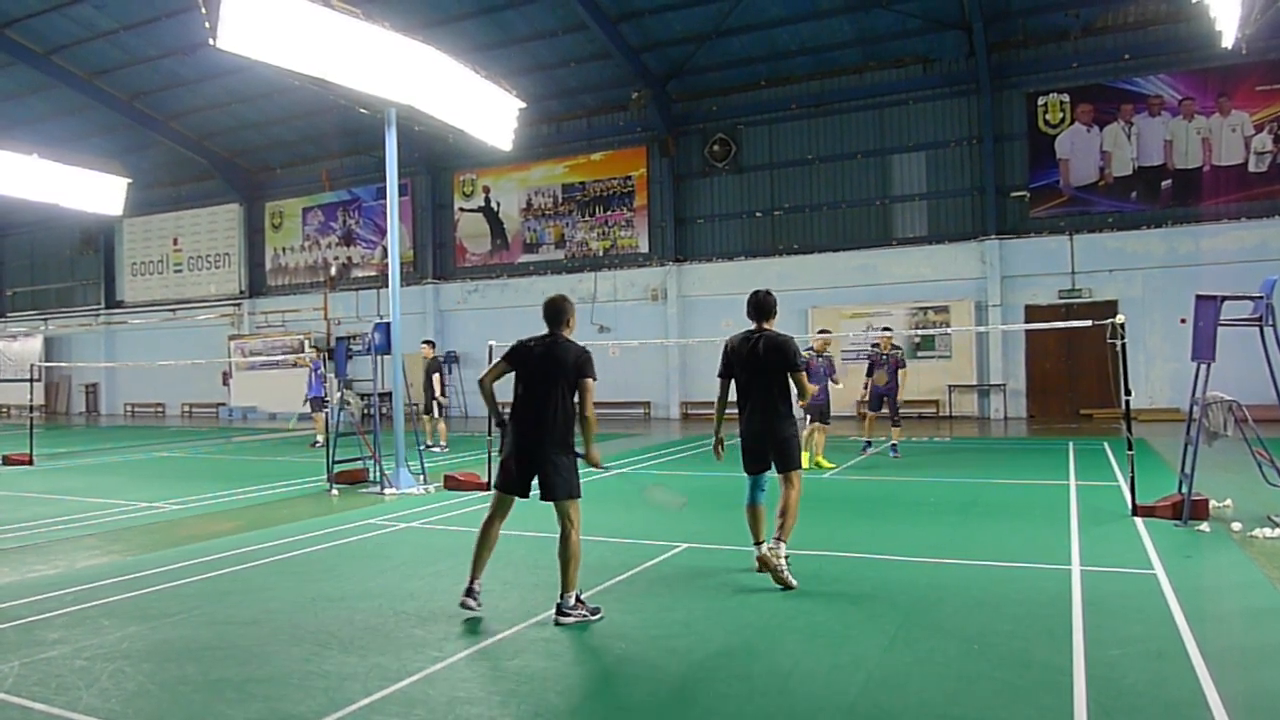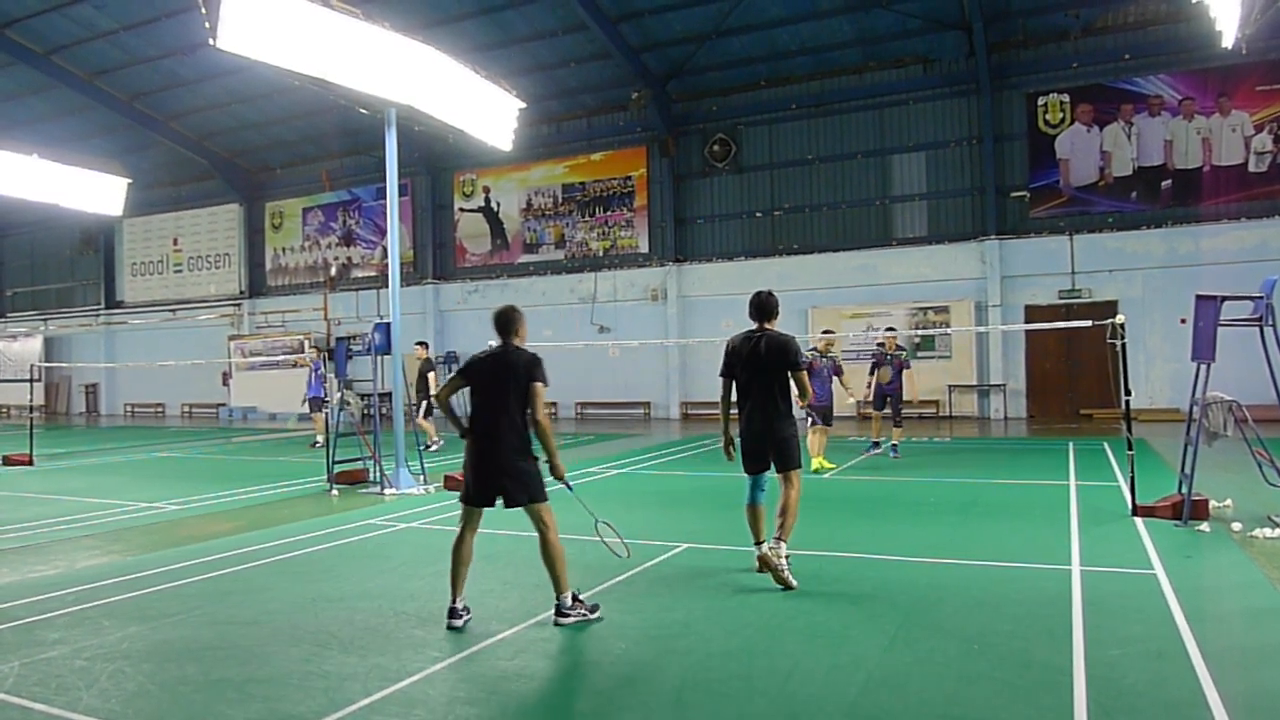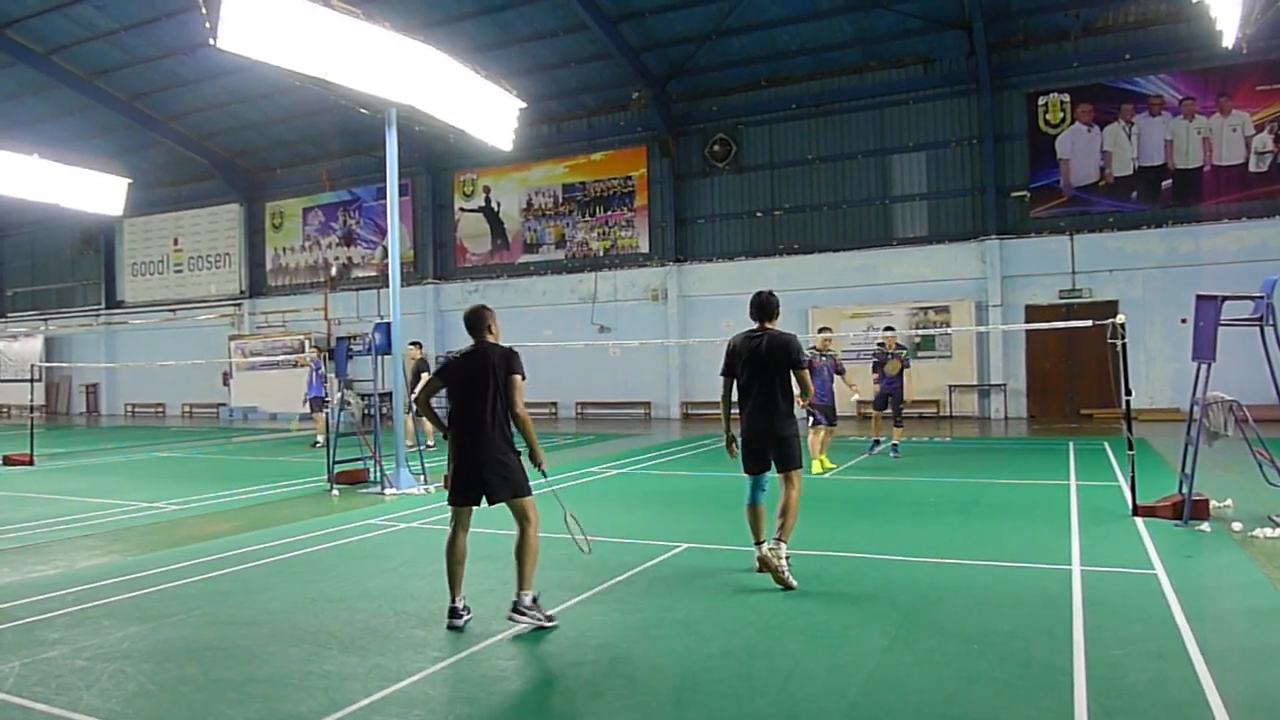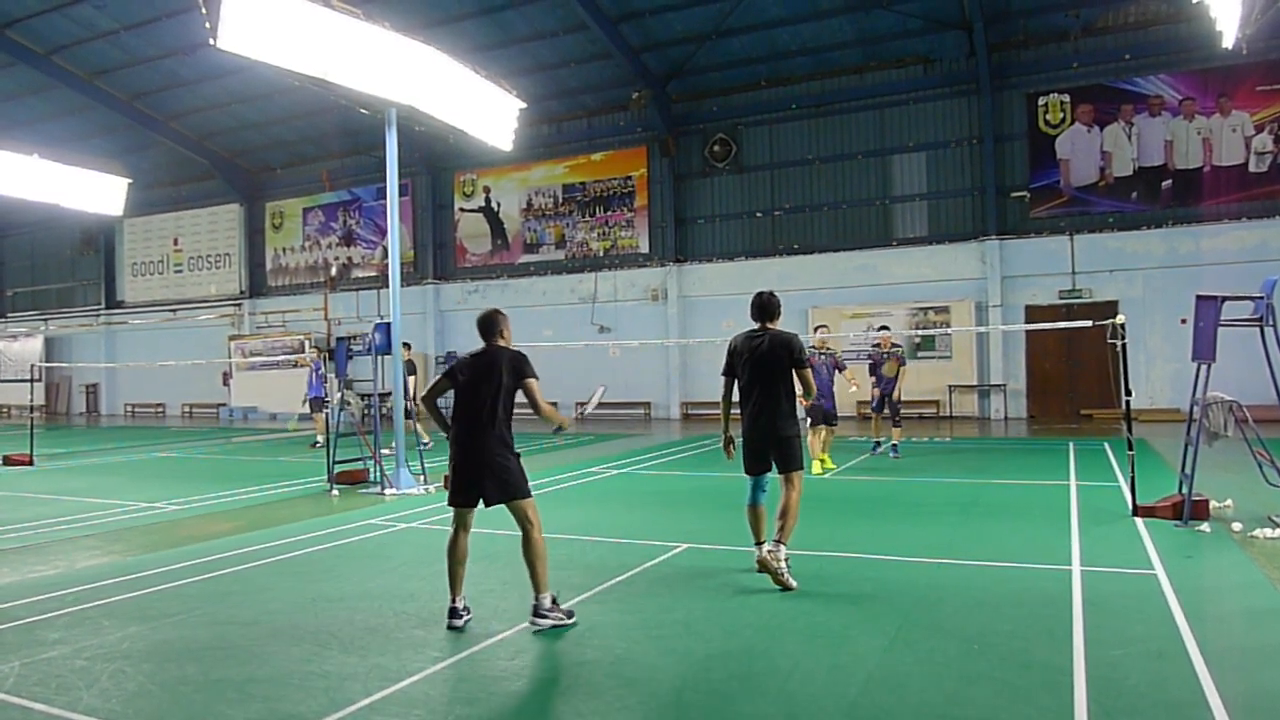
dt=0.3s
person 1, frame 1
left shoulder: (524, 348)
right shoulder: (579, 355)
left elbow: (485, 381)
right elbow: (586, 412)
left wrist: (500, 420)
right wrist: (589, 448)
left hip: (518, 444)
right hip: (556, 448)
left knee: (496, 515)
right knee: (570, 524)
left ankle: (473, 588)
right ankle: (569, 604)
person 1, frame 2
left shoulder: (478, 361)
right shoulder: (530, 362)
left elbow: (441, 397)
right elbow: (538, 416)
left wrist: (464, 431)
right wrist: (554, 458)
left hip: (479, 456)
right hip: (515, 456)
left knee: (467, 528)
right knee: (547, 527)
left ankle: (457, 606)
right ankle: (566, 604)
person 1, frame 3
left shoulder: (455, 362)
right shoulder: (507, 356)
left elbow: (421, 399)
right elbow: (517, 409)
left wrist: (446, 431)
right wrist: (535, 447)
left hip: (461, 453)
right hip: (497, 451)
left knee: (459, 528)
right knee: (529, 521)
left ankle: (457, 606)
right ankle: (524, 601)
person 1, frame 4
left shoulder: (463, 363)
right shoulder: (515, 359)
left elbow: (428, 398)
right elbow: (539, 407)
left wrist: (449, 431)
right wrist: (561, 419)
left hip: (462, 453)
right hip: (496, 452)
left knee: (461, 528)
right knee: (531, 524)
left ankle: (457, 607)
right ankle: (543, 605)
person 2, frame 1
left shoulder: (732, 345)
right shoulder: (784, 343)
left elbow: (722, 394)
right elbow: (804, 391)
left wrist: (717, 431)
right wrist: (804, 398)
left hip: (750, 429)
right hip: (781, 426)
left knee: (755, 486)
right knee: (791, 486)
left ankle: (761, 551)
right ankle: (777, 550)
person 2, frame 2
left shoulder: (734, 344)
right shoulder: (786, 343)
left elbow: (725, 393)
right elbow: (805, 391)
left wrist: (726, 432)
right wrist: (804, 400)
left hip: (749, 428)
right hip: (780, 426)
left knee: (755, 486)
right knee: (791, 485)
left ankle: (761, 550)
right ankle: (777, 548)
person 2, frame 3
left shoulder: (735, 344)
right shoulder: (787, 341)
left elbow: (726, 393)
right elbow: (807, 389)
left wrist: (727, 430)
right wrist: (804, 398)
left hip: (750, 428)
right hip: (781, 425)
left knee: (755, 486)
right knee: (791, 485)
left ankle: (761, 551)
right ankle: (777, 549)
person 2, frame 4
left shoulder: (737, 343)
right shoulder: (789, 341)
left elbow: (726, 392)
right elbow: (810, 389)
left wrist: (725, 430)
right wrist: (806, 397)
left hip: (752, 428)
right hip: (783, 426)
left knee: (756, 486)
right knee: (792, 486)
left ankle: (761, 550)
right ankle: (777, 551)
